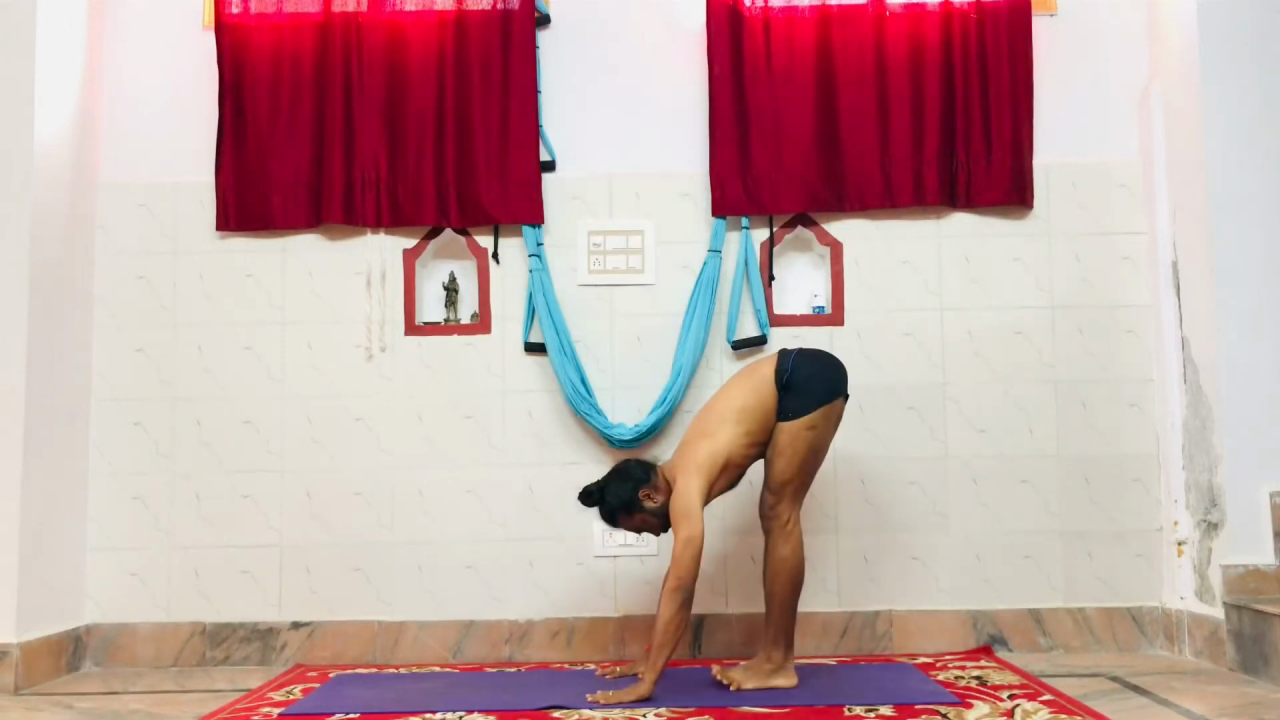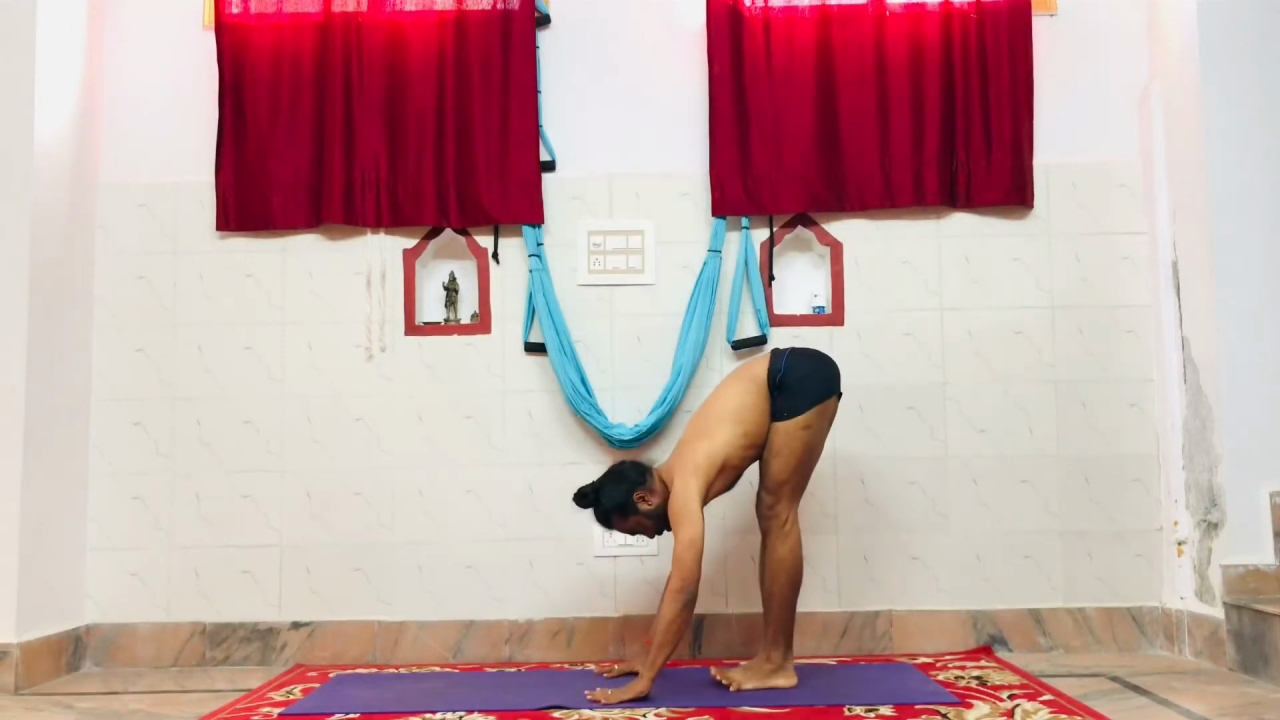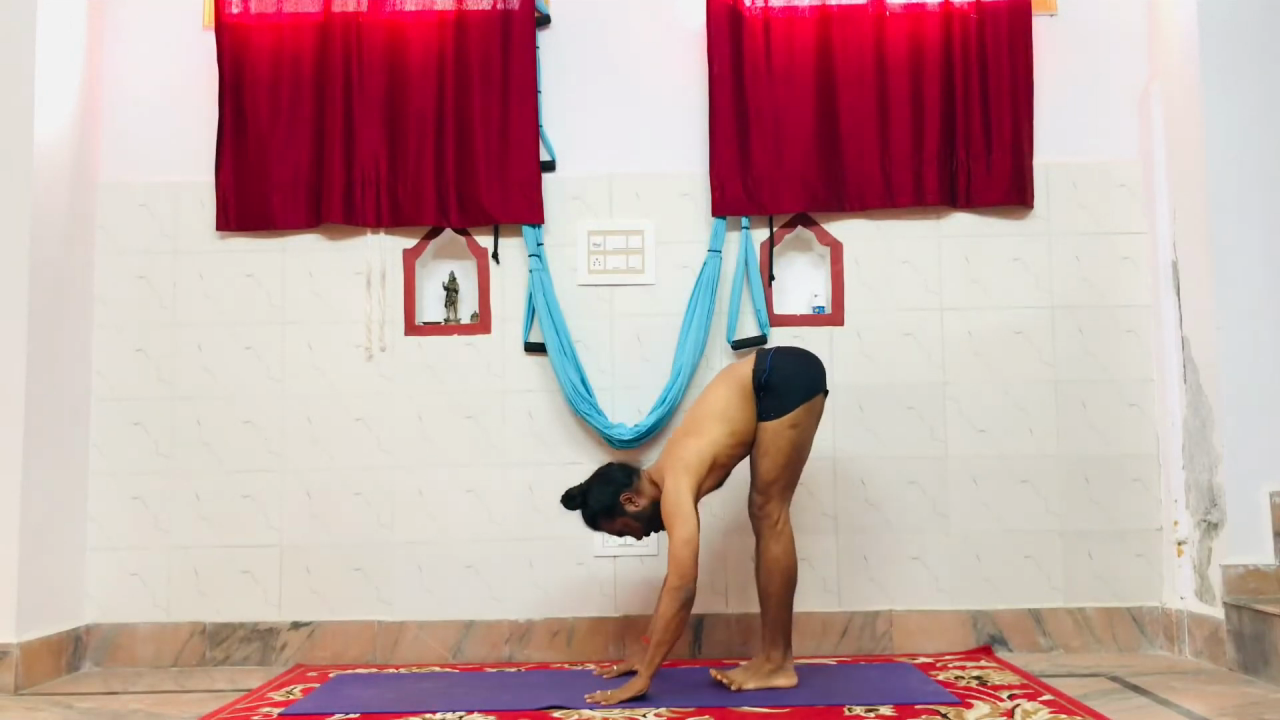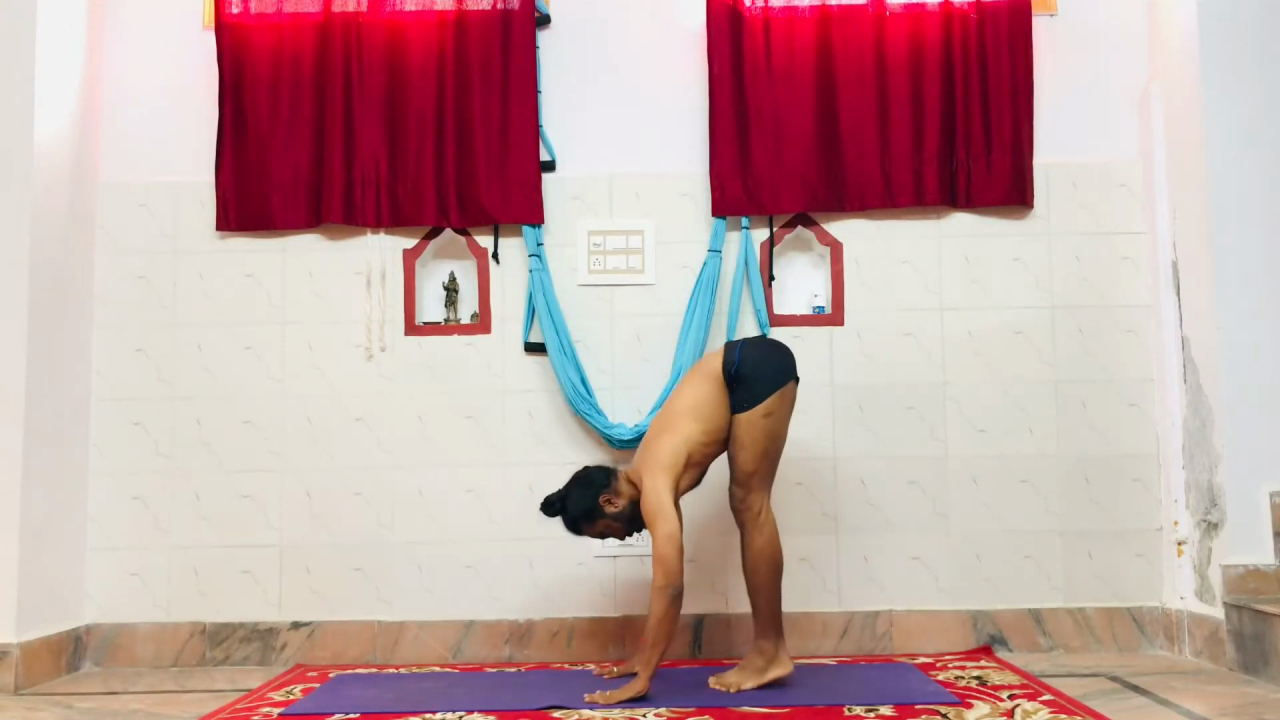
dt=0.5s
person 1, frame 1
left shoulder: (685, 487)
right shoulder: (680, 476)
left elbow: (679, 588)
right elbow: (678, 585)
left wrist: (647, 682)
right wrist: (650, 660)
left hip: (810, 378)
right hip: (792, 380)
left knee: (779, 516)
right knee: (775, 516)
left ankle: (778, 662)
right ankle: (774, 657)
person 1, frame 2
left shoulder: (682, 489)
right shoulder: (676, 479)
left elbow: (682, 590)
right elbow: (679, 581)
left wrist: (644, 680)
right wrist: (649, 659)
left hip: (803, 378)
right hip: (785, 380)
left knee: (777, 517)
right knee: (772, 517)
left ankle: (777, 663)
right ankle: (773, 658)
person 1, frame 3
left shoulder: (674, 490)
right shoulder: (667, 479)
left elbow: (681, 588)
right elbow: (676, 579)
left wrist: (643, 678)
right wrist: (645, 656)
left hip: (787, 376)
right hip: (773, 379)
left knee: (769, 516)
right knee: (764, 516)
left ankle: (776, 662)
right ankle: (772, 657)
person 1, frame 4
left shoulder: (653, 489)
right shoulder: (647, 480)
left elbow: (668, 586)
right elbow: (666, 583)
left wrist: (642, 680)
right wrist: (644, 658)
left hip: (758, 367)
right hip: (746, 370)
left knee: (751, 510)
right knee: (747, 510)
left ankle: (771, 653)
right ankle: (767, 650)
